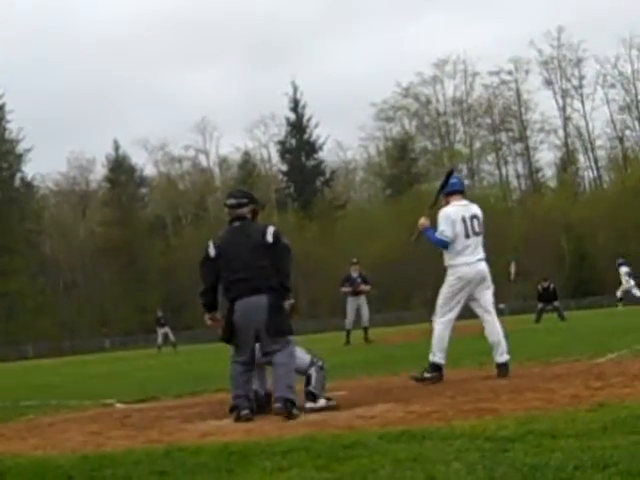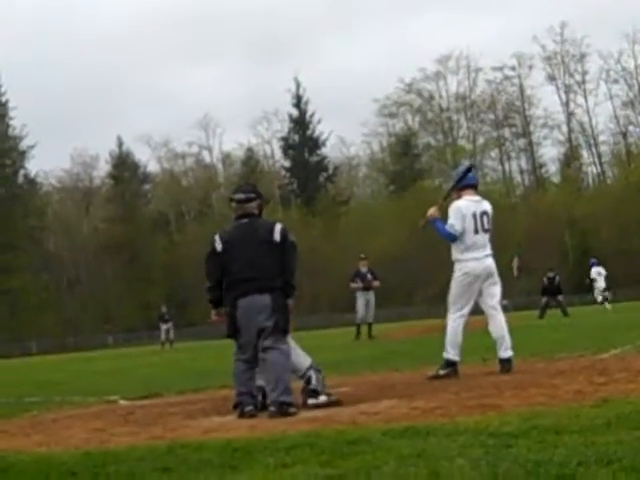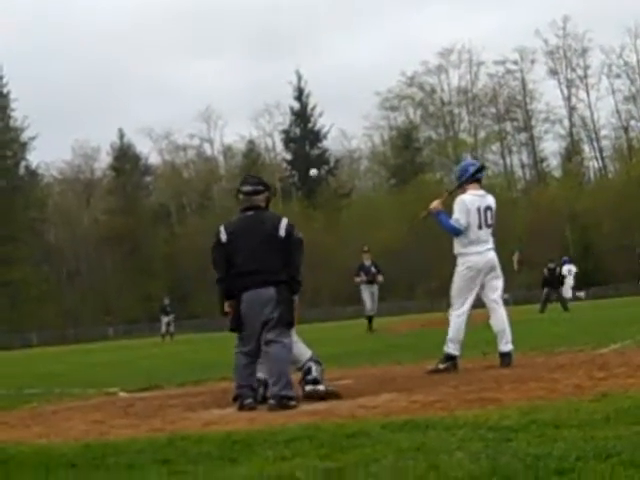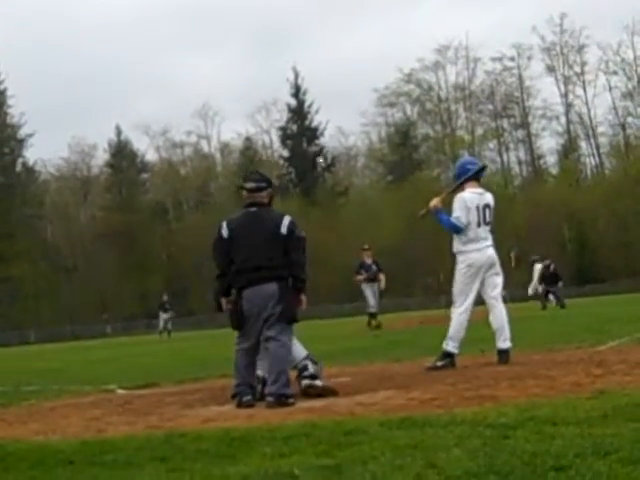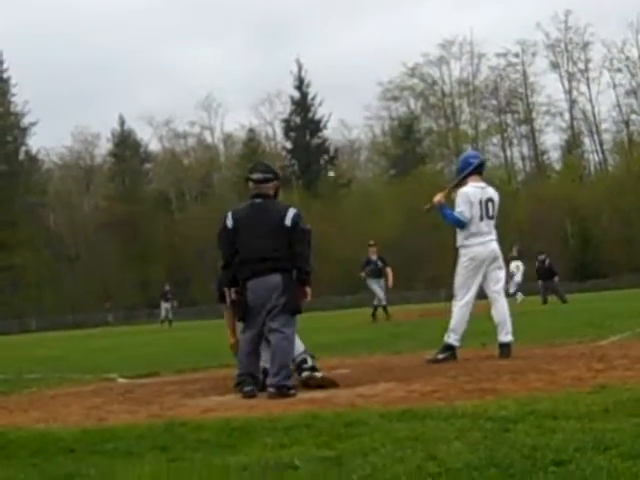
dt=0.2s
person 1, frame 1
left shoulder: (216, 244)
right shoulder: (269, 232)
left elbow: (209, 280)
right elbow: (283, 267)
left wrist: (209, 309)
right wrist: (284, 296)
left hip: (239, 306)
right hip: (267, 301)
left knee: (242, 358)
right knee: (280, 349)
left ankle: (242, 406)
right ankle: (284, 399)
person 1, frame 2
left shoulder: (222, 238)
right shoulder: (276, 230)
left elbow: (214, 275)
right elbow: (289, 266)
left wrist: (217, 304)
right wrist: (288, 294)
left hip: (241, 303)
right hip: (271, 298)
left knee: (244, 354)
right knee: (275, 349)
left ankle: (245, 403)
right ankle: (279, 402)
person 1, frame 3
left shoulder: (227, 229)
right shoulder: (281, 224)
left elbow: (222, 267)
right elbow: (293, 262)
left wrist: (228, 297)
right wrist: (293, 291)
left hip: (245, 295)
right hip: (275, 292)
left knee: (245, 347)
right knee: (277, 343)
left ankle: (245, 396)
right ankle: (280, 395)
person 1, frame 4
left shoulder: (229, 226)
right shoulder: (283, 221)
left elbow: (222, 263)
right elbow: (296, 259)
left wrist: (224, 293)
right wrist: (300, 289)
left hip: (246, 292)
right hip: (276, 289)
left knee: (245, 344)
right knee: (278, 340)
left ankle: (244, 393)
right ankle: (277, 392)
person 1, frame 5
left shoulder: (234, 216)
right shoulder: (288, 214)
left elbow: (227, 254)
right elbow: (301, 251)
left wrist: (231, 284)
right wrist: (304, 281)
left hip: (250, 282)
right hip: (280, 281)
left knee: (249, 333)
right knee: (281, 331)
left ankle: (247, 383)
right ankle: (279, 383)
person 2, frame 1
left shoulder: (447, 212)
right shoulder: (476, 209)
left elbow: (443, 242)
left wrist: (426, 229)
left hip: (459, 271)
right hip: (480, 267)
left knee: (442, 317)
right knee: (489, 316)
left ankle: (435, 367)
right ankle: (502, 363)
person 2, frame 2
left shoulder: (458, 206)
right shoulder: (487, 205)
left elbow: (451, 235)
left wrist: (434, 219)
left hip: (467, 266)
right hip: (487, 263)
left knee: (456, 315)
right knee: (494, 311)
left ankle: (450, 363)
right ankle: (506, 358)
person 2, frame 3
left shoulder: (463, 200)
right shoulder: (490, 199)
left elbow: (456, 229)
left wrist: (438, 212)
left hip: (469, 260)
right hip: (489, 257)
left knee: (459, 309)
right knee: (496, 304)
left ankle: (451, 356)
right ankle: (506, 352)
person 2, frame 4
left shoulder: (462, 197)
right shoulder: (488, 197)
left elbow: (456, 227)
left wrist: (437, 210)
left hip: (469, 257)
right hip: (488, 254)
left knee: (461, 306)
right knee: (495, 301)
left ankle: (449, 353)
right ankle: (504, 349)
person 2, frame 5
left shoulder: (465, 192)
right shoulder: (493, 192)
left elbow: (460, 222)
left wrist: (441, 206)
left hip: (472, 251)
right hip: (492, 248)
left knee: (463, 299)
right knee: (497, 295)
left ankle: (450, 346)
right ankle: (505, 343)
